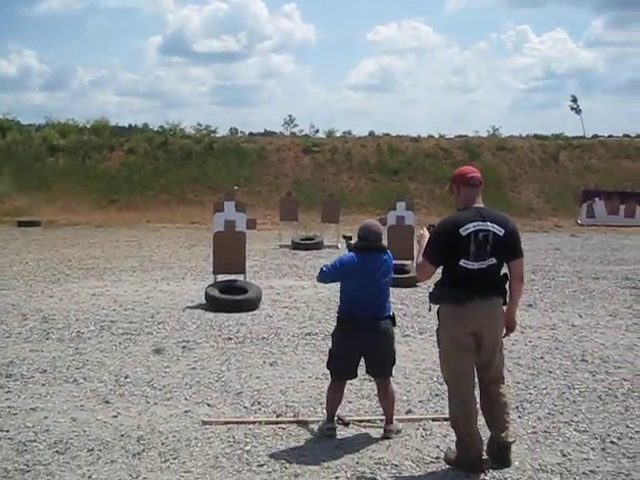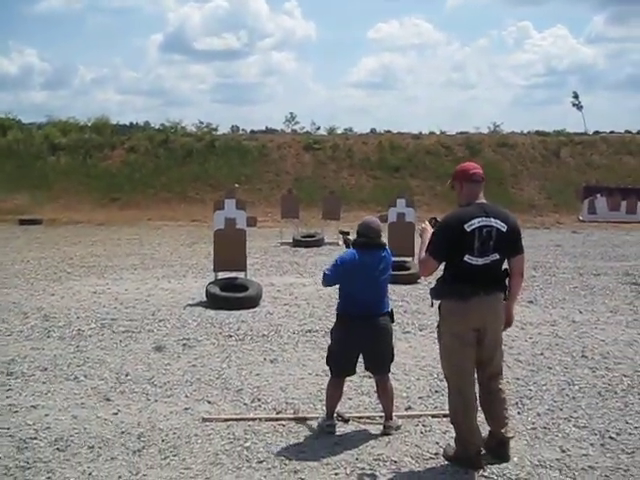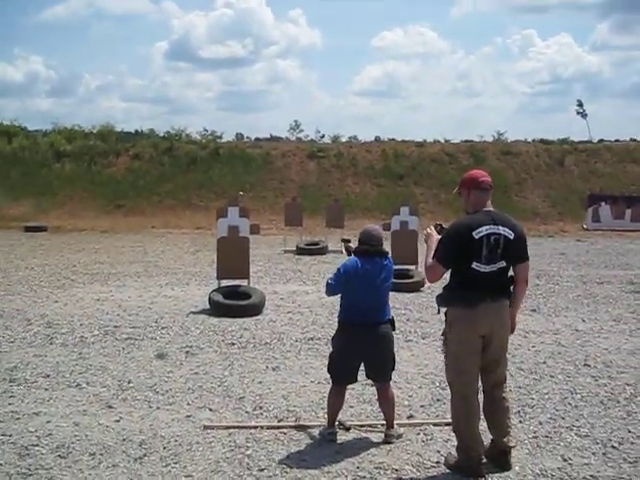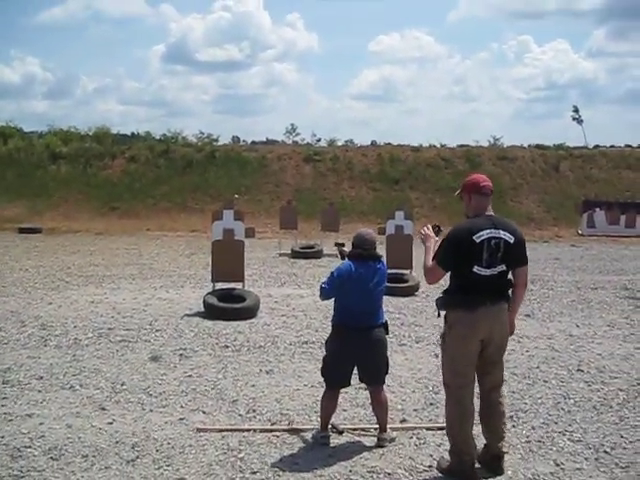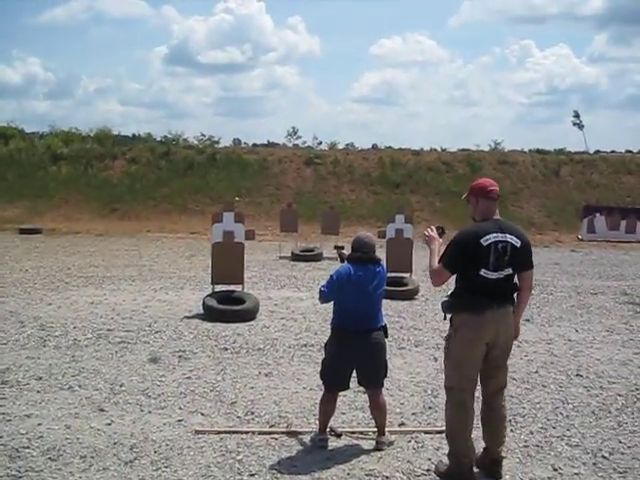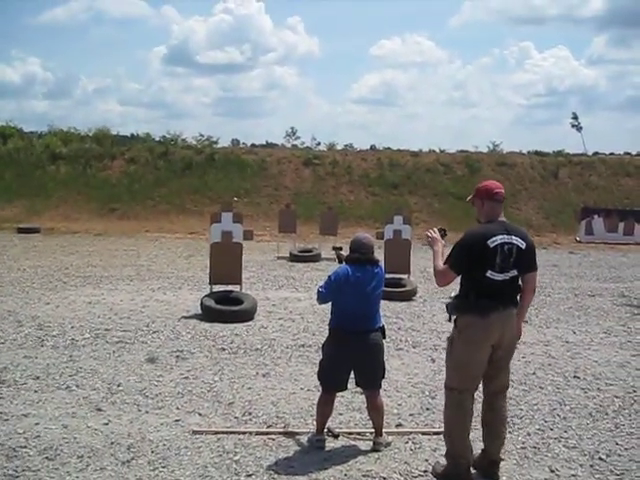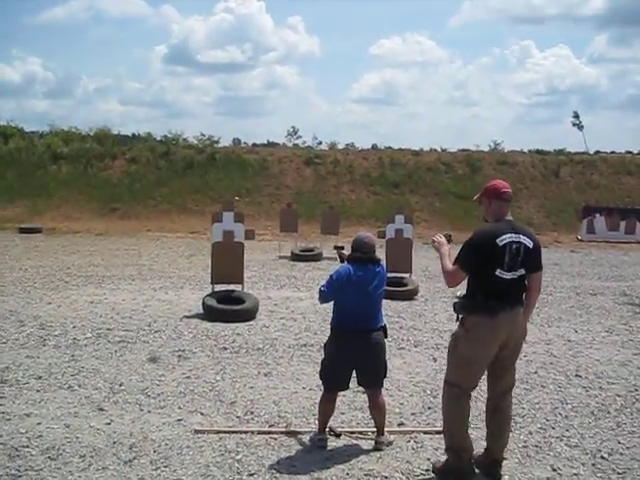
dt=0.2s
person 1, frame 1
left shoulder: (448, 226)
right shoulder: (505, 224)
left elbow: (423, 273)
right elbow: (517, 276)
left wrist: (423, 242)
right wrist: (511, 311)
left hip: (456, 312)
right hip: (491, 310)
left knee: (460, 386)
right knee: (493, 382)
left ankle: (469, 454)
right ankle: (501, 445)
person 1, frame 2
left shoulder: (452, 221)
right shoulder: (507, 220)
left elbow: (426, 269)
right elbow: (518, 272)
left wrist: (426, 236)
right wrist: (509, 306)
left hip: (458, 307)
right hip: (492, 305)
left knee: (460, 381)
right knee: (492, 377)
left ankle: (468, 450)
right ankle: (500, 440)
person 1, frame 3
left shoulder: (460, 228)
right shoulder: (513, 228)
left elbow: (432, 275)
right elbow: (522, 279)
left wrist: (432, 242)
right wrist: (512, 312)
left hip: (464, 314)
right hip: (498, 312)
left knee: (463, 388)
right knee: (496, 384)
right ankle: (501, 449)
person 1, frame 4
left shoulder: (461, 232)
right shoulder: (513, 232)
left elbow: (431, 276)
right elbow: (521, 282)
left wrist: (429, 243)
right wrist: (511, 315)
left hip: (464, 317)
right hip: (497, 316)
left knee: (459, 391)
right knee: (493, 388)
right ankle: (494, 454)
person 1, frame 5
left shoulder: (468, 235)
right shoulder: (519, 236)
left elbow: (437, 278)
right elbow: (526, 286)
left wrist: (434, 245)
right wrist: (515, 319)
left hip: (470, 320)
right hip: (502, 319)
left knee: (460, 393)
right knee: (495, 392)
person 1, frame 6
left shoulder: (475, 237)
right shoulder: (523, 239)
left elbow: (442, 279)
right elbow: (529, 287)
left wrist: (437, 246)
right wrist: (518, 320)
left hip: (474, 322)
right hip: (506, 321)
left knee: (459, 394)
right knee: (497, 394)
person 1, frame 7
left shoulder: (484, 236)
right shoulder: (529, 238)
left elbow: (452, 279)
right elbow: (535, 287)
left wrist: (443, 250)
right wrist: (523, 319)
left hip: (481, 321)
right hip: (513, 321)
left knee: (457, 388)
right knee: (502, 393)
person 2, frame 1
left shoulder: (348, 261)
right shoulder: (387, 259)
left elbow: (322, 277)
right wrist: (355, 252)
left hip: (349, 327)
right hip: (380, 328)
left knee: (338, 379)
right knee: (383, 380)
left ankle: (329, 423)
right ankle: (390, 425)
person 2, frame 2
left shoulder: (348, 258)
right shoulder: (386, 256)
left elbow: (326, 281)
right wrist: (353, 247)
left hip: (348, 324)
right hip: (379, 323)
left knee: (338, 376)
right knee: (382, 376)
left ankle: (329, 420)
right ankle: (389, 421)
person 2, frame 3
left shoulder: (350, 265)
right shoulder: (387, 264)
left elbow: (330, 290)
right wrist: (355, 255)
left hip: (350, 331)
right hip: (380, 331)
left knee: (339, 384)
right knee: (383, 384)
left ankle: (330, 428)
right ankle: (390, 429)
person 2, frame 4
left shoulder: (344, 269)
right shoulder: (381, 268)
left elbow: (324, 294)
right wrist: (348, 258)
left hip: (344, 336)
right hip: (374, 335)
left knee: (332, 387)
right knee: (377, 388)
left ankle: (323, 432)
right ankle: (383, 433)
person 2, frame 5
left shoulder: (344, 272)
right shoulder: (380, 271)
left elbow: (323, 297)
right wrist: (347, 261)
left hip: (343, 338)
right hip: (373, 338)
left knee: (331, 390)
right knee: (375, 391)
left ankle: (321, 435)
right ankle: (382, 436)
person 2, frame 6
left shoulder: (342, 273)
right shoulder: (379, 272)
left elbow: (321, 298)
right wrist: (345, 262)
left hip: (341, 339)
right hip: (371, 339)
left knee: (329, 391)
right knee: (373, 392)
left ankle: (319, 435)
right ankle: (379, 437)
person 2, frame 7
left shoulder: (344, 272)
right shoulder: (380, 271)
left elbow: (323, 297)
right wrist: (347, 261)
left hip: (342, 338)
right hip: (372, 338)
left knee: (330, 390)
right knee: (375, 391)
left ankle: (321, 434)
right ankle: (381, 436)
